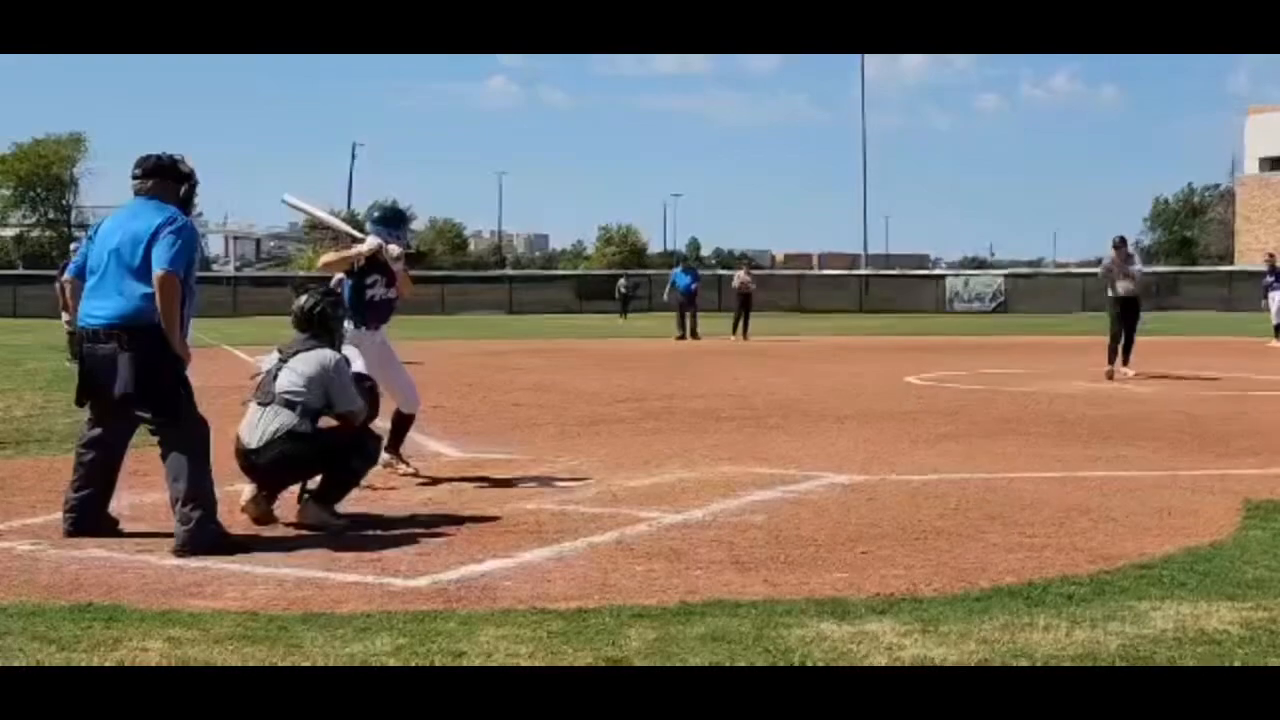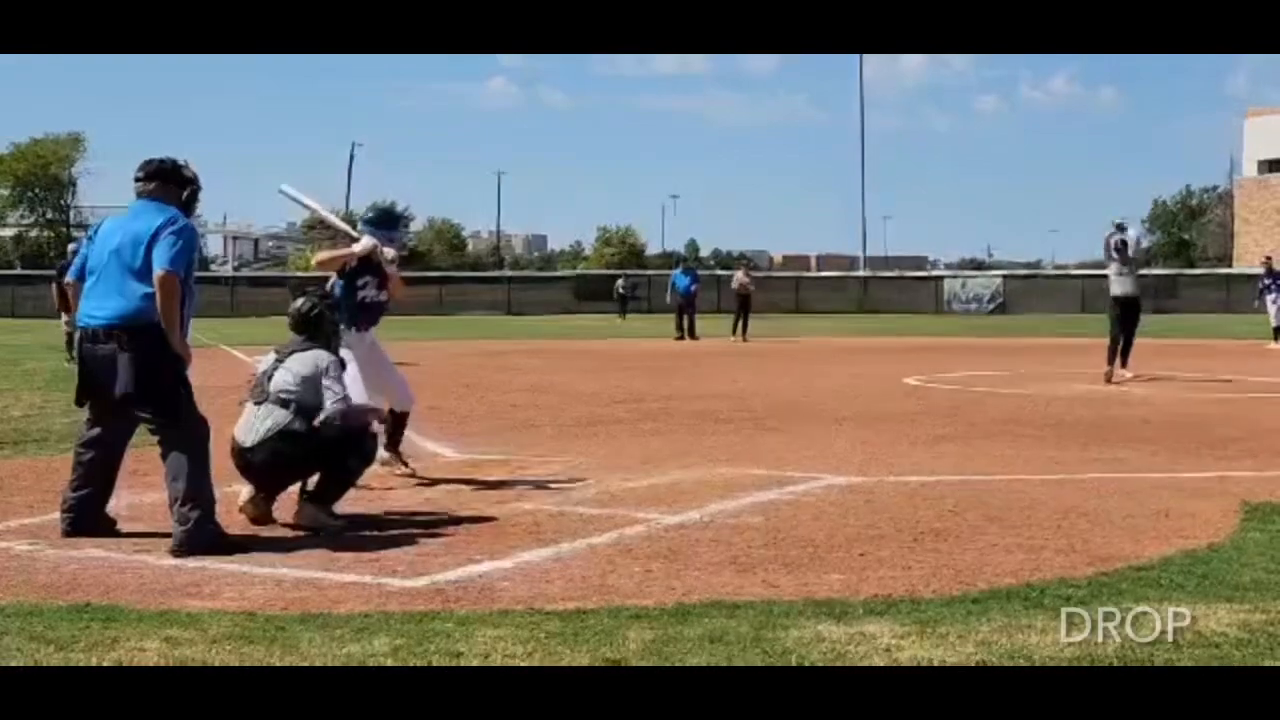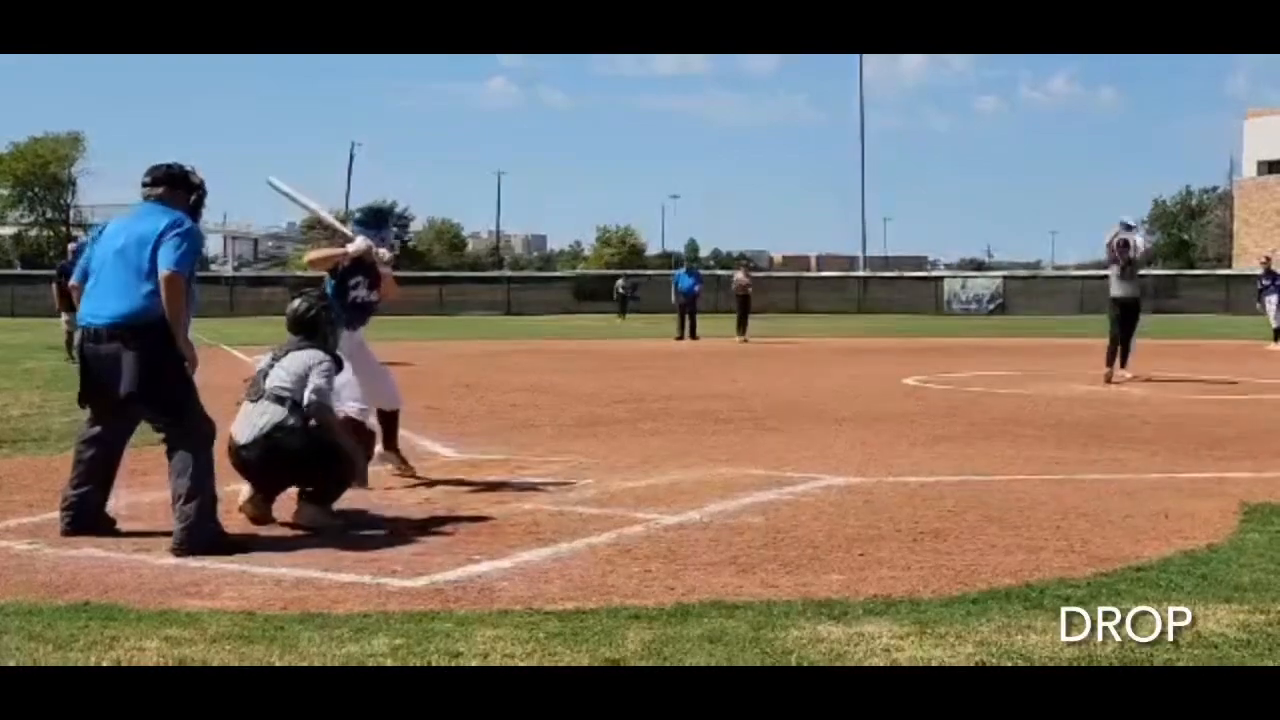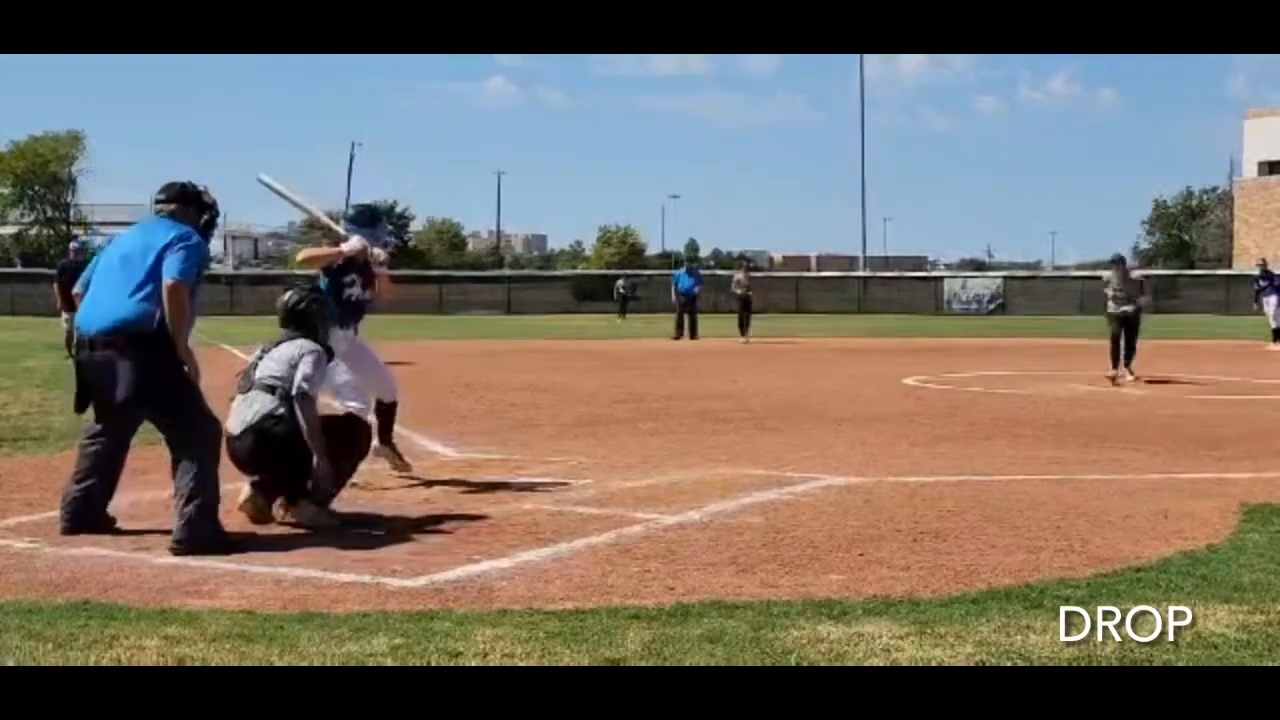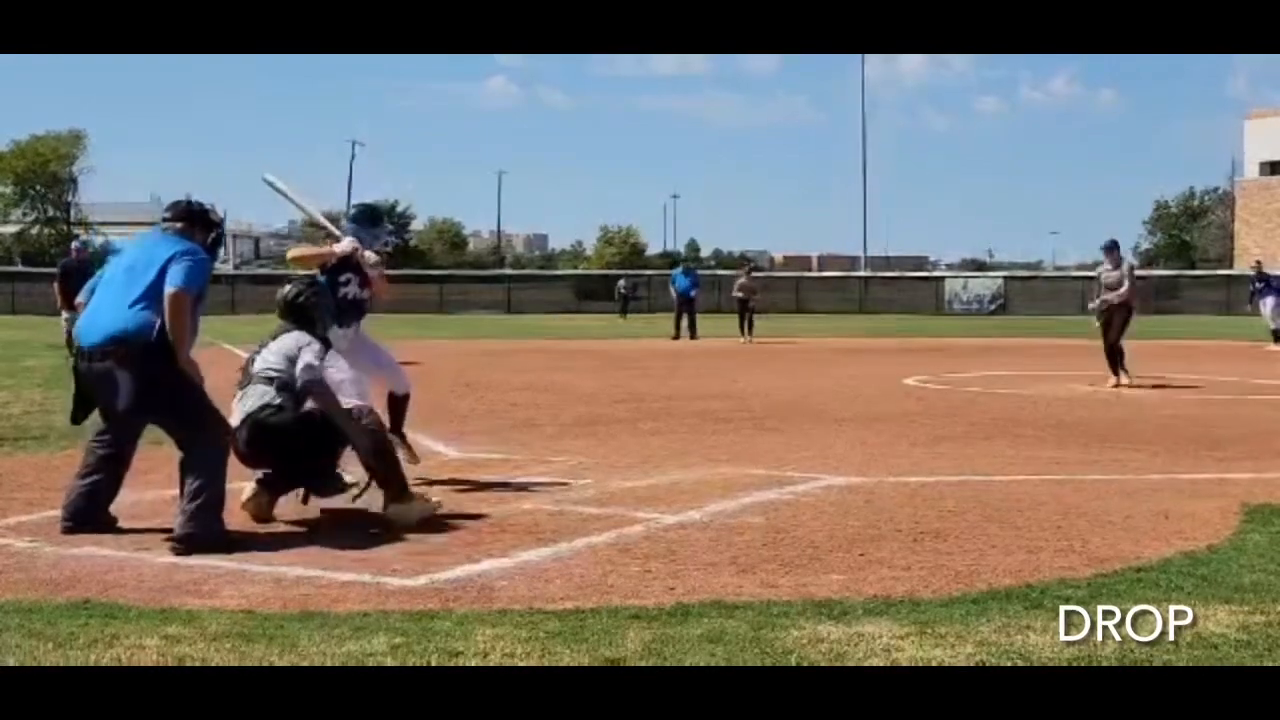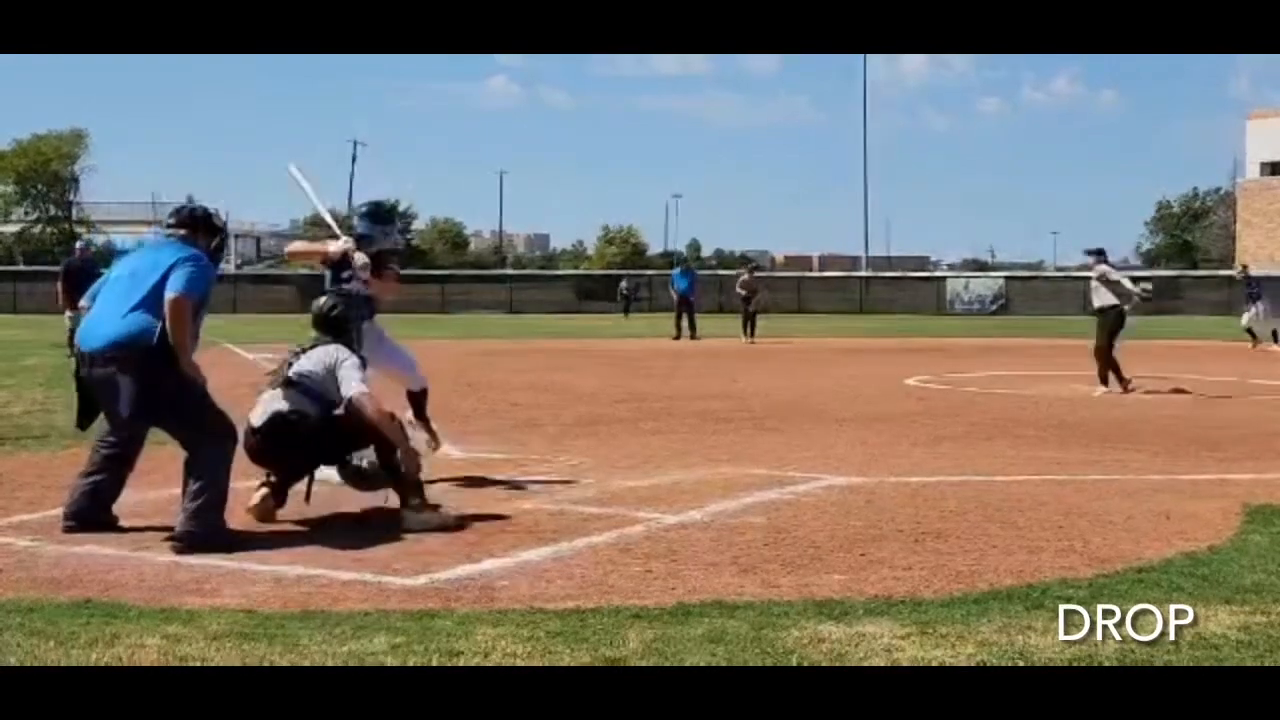
dt=0.3s
person 1, frame 1
left shoulder: (107, 224)
right shoulder: (174, 223)
left elbow: (72, 280)
right elbow: (164, 279)
left wrist: (86, 330)
right wrist: (175, 340)
left hip: (96, 343)
right hip: (141, 344)
left knee: (104, 430)
right knee: (184, 433)
left ankle: (82, 515)
right ankle: (196, 531)
person 1, frame 2
left shoulder: (106, 225)
right shoulder: (174, 224)
left elbow: (73, 282)
right elbow: (165, 278)
right wrist: (175, 340)
left hip: (93, 343)
right hip: (140, 344)
left knee: (103, 430)
right knee: (184, 433)
left ankle: (80, 515)
right ankle: (194, 532)
person 1, frame 3
left shoulder: (113, 227)
right shoulder: (179, 226)
left elbow: (77, 283)
right elbow: (170, 279)
right wrist: (181, 339)
left hip: (95, 342)
right hip: (143, 342)
left knee: (103, 429)
right knee: (189, 431)
left ankle: (80, 514)
right ankle: (195, 531)
person 1, frame 4
left shoulder: (124, 238)
right shoulder: (187, 239)
left elbow: (80, 290)
right elbow: (173, 286)
right wrist: (182, 346)
left hip: (91, 347)
right hip: (138, 347)
left knee: (109, 429)
right knee: (197, 432)
left ankle: (80, 512)
right ankle: (196, 530)
person 1, frame 5
left shoulder: (130, 250)
right shoulder: (192, 254)
left elbow: (83, 299)
right elbow: (175, 296)
right wrist: (183, 356)
left hip: (90, 355)
right hip: (137, 355)
left knee: (117, 431)
right knee: (207, 434)
left ankle: (81, 512)
right ankle: (197, 529)
person 1, frame 6
left shoulder: (133, 257)
right shoulder: (195, 260)
left elbow: (86, 303)
right elbow: (176, 300)
right wrist: (185, 360)
left hip: (90, 358)
right hip: (137, 359)
left knee: (123, 432)
right knee: (214, 435)
left ankle: (84, 510)
right ankle: (198, 528)
person 2, frame 1
left shoulder: (391, 261)
right shoulder: (361, 258)
left elbow: (405, 290)
right elbow: (324, 263)
left wrist: (398, 267)
right wrist: (362, 250)
left hip: (376, 338)
right hip: (349, 338)
left knee: (410, 399)
left ankle: (391, 452)
person 2, frame 2
left shoulder: (383, 263)
right shoulder: (353, 260)
left elbow: (396, 293)
right elbow: (318, 261)
left wrist: (391, 270)
right wrist: (357, 250)
left hip: (365, 339)
right hip: (338, 340)
left knee: (403, 397)
right knee: (358, 404)
left ankle: (390, 451)
person 2, frame 3
left shoulder: (374, 263)
right shoulder: (345, 260)
left elbow: (388, 293)
right elbow: (310, 260)
left wrist: (385, 270)
right wrist: (350, 250)
left hip: (353, 339)
left knee: (389, 395)
right knee: (355, 405)
left ankle: (389, 449)
person 2, frame 4
left shoulder: (368, 261)
right shoulder: (339, 258)
left elbow: (381, 292)
right elbow: (303, 258)
left wrist: (380, 271)
right wrist: (345, 250)
left hip: (348, 337)
left knee: (388, 387)
right knee: (357, 405)
left ankle: (385, 443)
person 2, frame 5
left shoulder: (368, 259)
right shoulder: (336, 257)
left elbow: (380, 292)
right elbow: (293, 256)
left wrist: (374, 273)
right wrist: (336, 250)
left hip: (352, 334)
right hip: (324, 337)
left knee: (399, 380)
right knee: (354, 403)
left ankle: (396, 434)
person 2, frame 6
left shoulder: (386, 258)
right shoulder: (344, 247)
left elbow: (385, 290)
right elbow: (291, 251)
left wrist: (366, 275)
right wrist: (329, 250)
left hip: (368, 329)
left knee: (413, 375)
left ankle: (419, 419)
person 3, frame 1
left shoulder: (277, 355)
right shoulder: (331, 358)
right elbow: (354, 417)
right wrist: (365, 397)
left hip: (246, 454)
right hip: (277, 456)
right knee: (367, 442)
left ankle: (262, 492)
right ankle: (318, 505)
person 3, frame 2
left shoulder: (275, 356)
right shoulder: (324, 359)
right elbow: (342, 413)
right wrist: (375, 413)
left hip: (243, 454)
right hip: (270, 454)
right knee: (362, 439)
left ankle: (260, 493)
right ankle: (315, 506)
person 3, frame 3
left shoulder: (276, 356)
right shoulder: (319, 359)
right elbow: (318, 408)
right wrist: (356, 455)
left hip: (240, 452)
right hip: (266, 451)
right knee: (359, 436)
left ankle: (259, 493)
right ankle: (313, 506)
person 3, frame 4
left shoulder: (271, 348)
right shoulder: (311, 349)
right elbow: (303, 401)
right wrist: (320, 457)
left hip: (239, 444)
right hip: (265, 438)
right knee: (356, 429)
left ankle: (261, 492)
right ankle: (311, 504)
person 3, frame 5
left shoulder: (275, 342)
right shoulder: (307, 341)
right elbow: (315, 388)
right wrist: (354, 430)
left hip: (244, 438)
right hip: (271, 431)
right knee: (364, 419)
left ankle: (265, 489)
right ankle: (399, 500)
person 3, frame 6
left shoulder: (308, 354)
right shoulder: (343, 356)
right elbow: (363, 401)
right wrist: (403, 445)
left hip: (257, 440)
right hip: (283, 434)
right knee: (383, 424)
left ankle: (271, 491)
right ankle: (415, 507)
